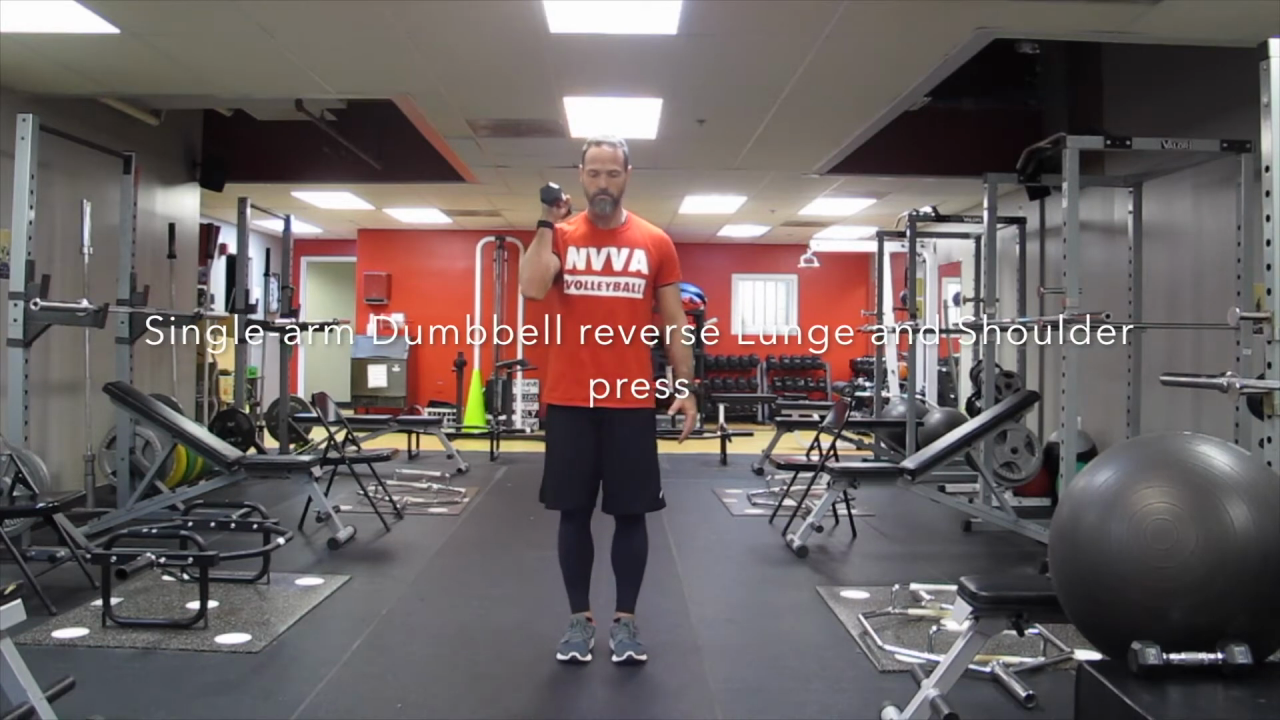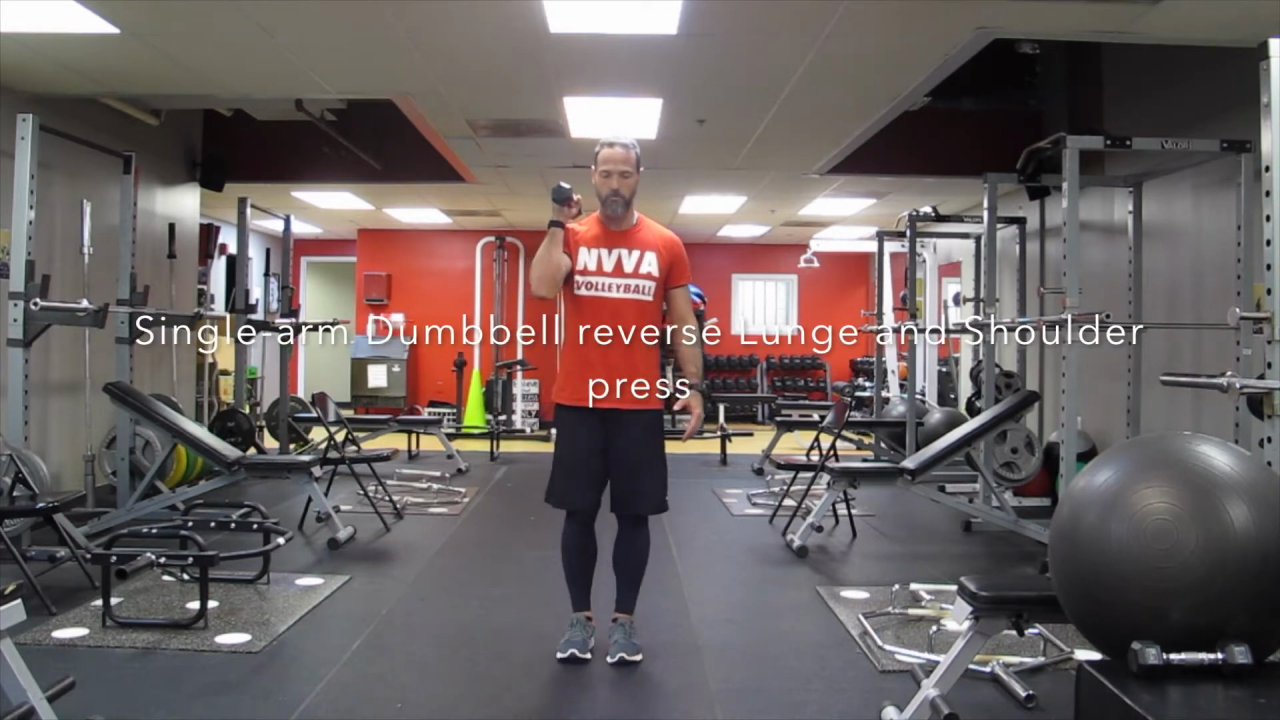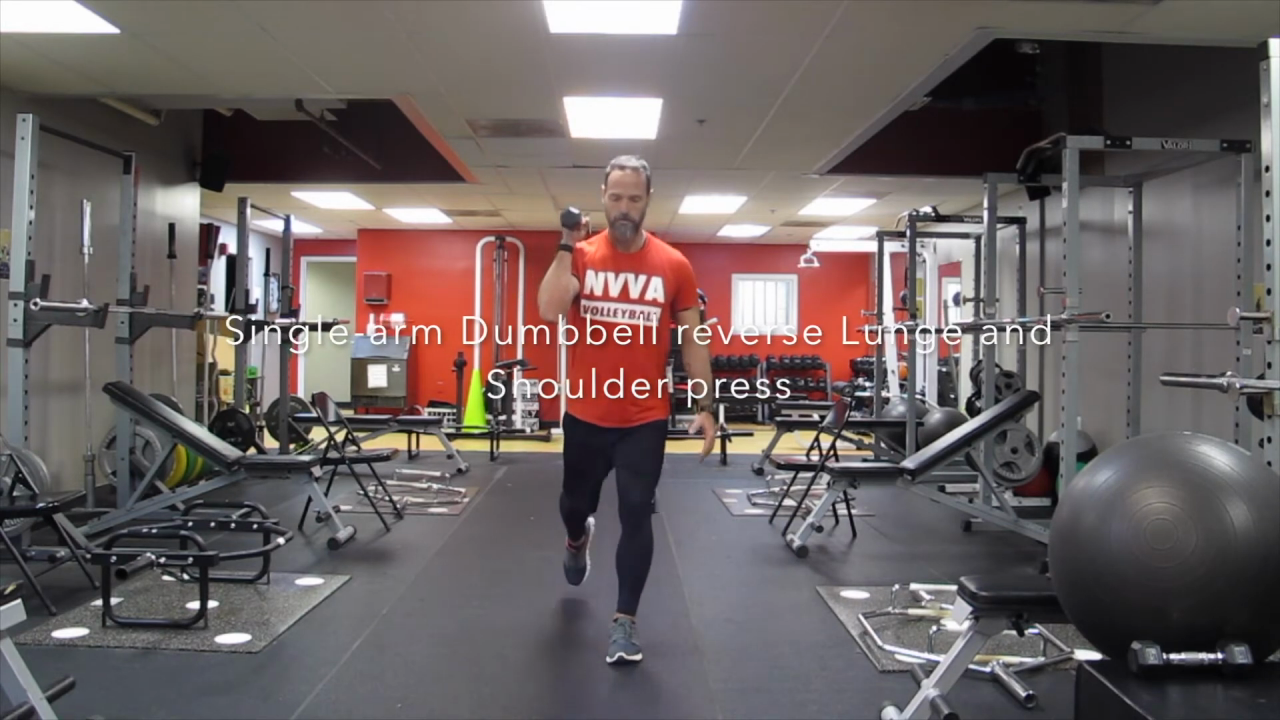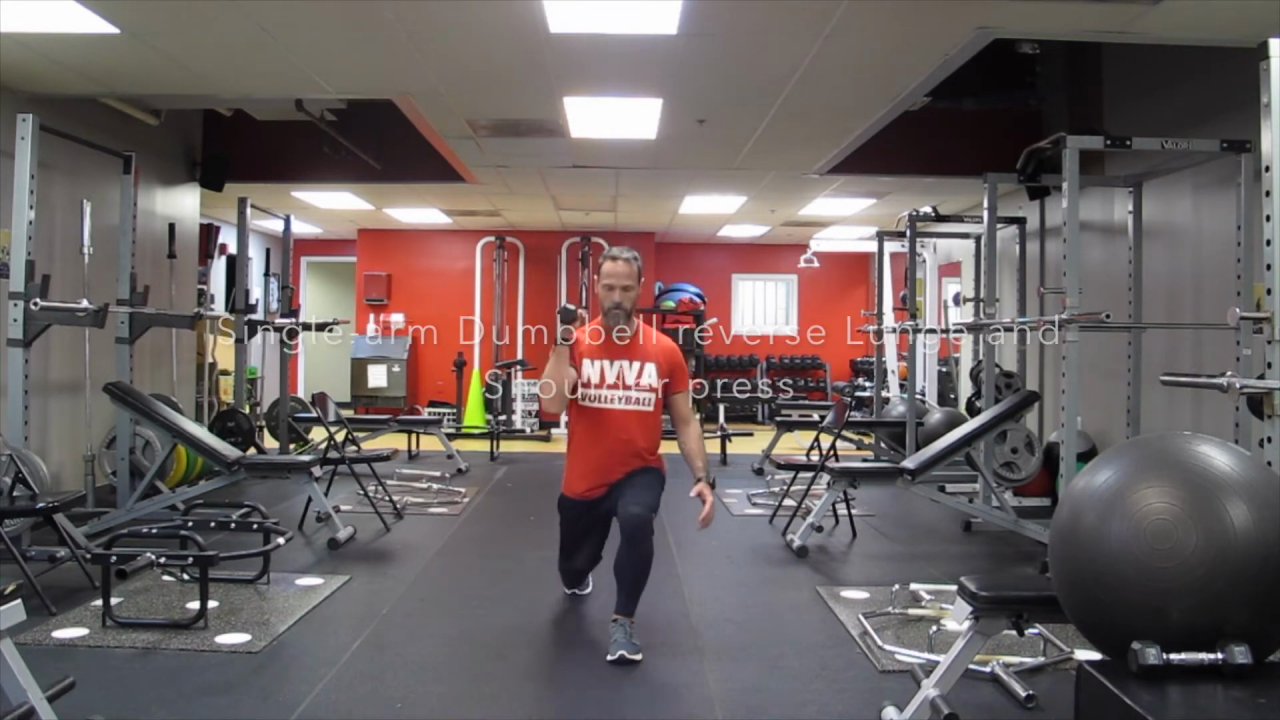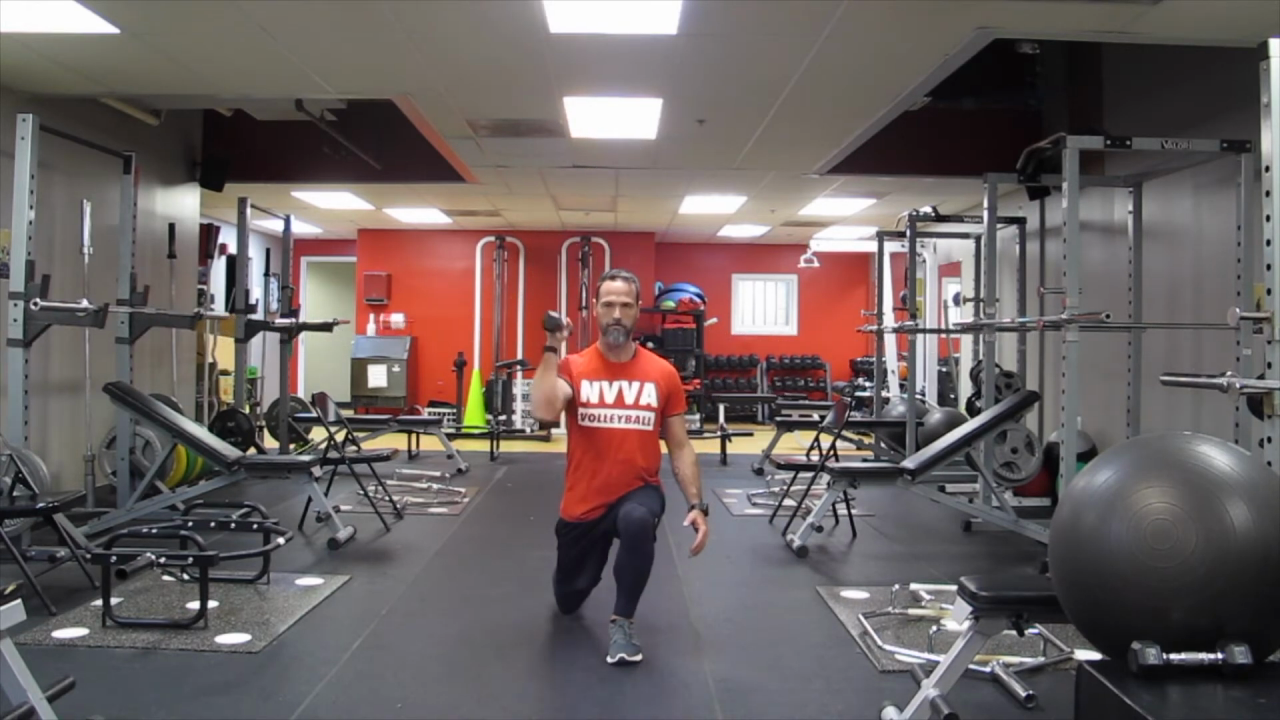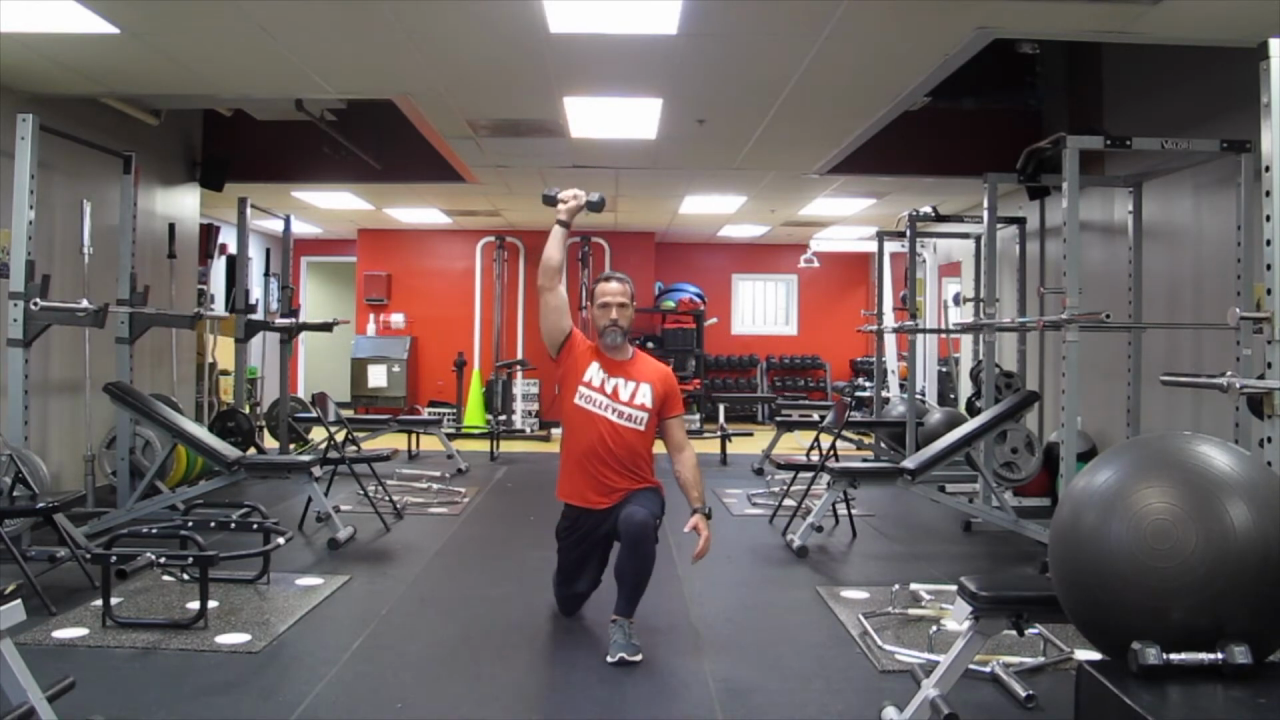
dt=0.5s
person 1, frame 1
left shoulder: (655, 242)
right shoulder: (559, 236)
left elbow: (674, 321)
right elbow: (531, 289)
left wrist: (685, 388)
right wrist: (548, 224)
left hip: (632, 401)
right hip: (568, 400)
left knee: (630, 513)
right knee: (573, 512)
left ankle: (625, 619)
right ankle: (580, 619)
person 1, frame 2
left shoulder: (665, 245)
right shoulder: (571, 235)
left elbow: (683, 323)
right elbow: (541, 288)
left wrist: (694, 386)
right wrist: (559, 224)
left hip: (640, 403)
right hip: (578, 400)
left knee: (634, 514)
right knee: (577, 512)
left ankle: (623, 619)
right ankle: (580, 619)
person 1, frame 3
left shoulder: (674, 265)
right shoulder: (580, 255)
left elbow: (693, 342)
right elbow: (549, 312)
left wrist: (705, 406)
right wrist: (567, 247)
left hip: (644, 415)
right hip: (586, 410)
left knee: (635, 512)
right knee: (576, 502)
left ankle: (625, 622)
right ankle: (578, 541)
person 1, frame 4
left shoulder: (665, 350)
right shoulder: (574, 342)
left elbow: (685, 421)
right elbow: (551, 405)
left wrist: (702, 478)
right wrist: (564, 341)
left hip: (640, 472)
right hip: (584, 480)
left knee: (636, 520)
right knee: (573, 573)
left ankle: (623, 622)
right ankle: (584, 569)
person 1, frame 5
left shoulder: (663, 374)
right shoulder: (573, 367)
left elbow: (680, 447)
right elbow: (543, 413)
left wrist: (696, 505)
right wrist: (552, 349)
left hip: (639, 491)
right hip: (583, 502)
left knee: (637, 522)
right knee: (568, 601)
left ankle: (622, 623)
right ankle: (592, 569)
person 1, frame 6
left shoulder: (659, 376)
right shoulder: (573, 357)
left elbow: (680, 450)
right elbow: (548, 283)
left wrist: (700, 511)
right wrist: (564, 220)
left hip: (637, 494)
right hip: (582, 504)
left knee: (638, 526)
right knee: (569, 602)
left ankle: (622, 622)
right ankle: (589, 565)
